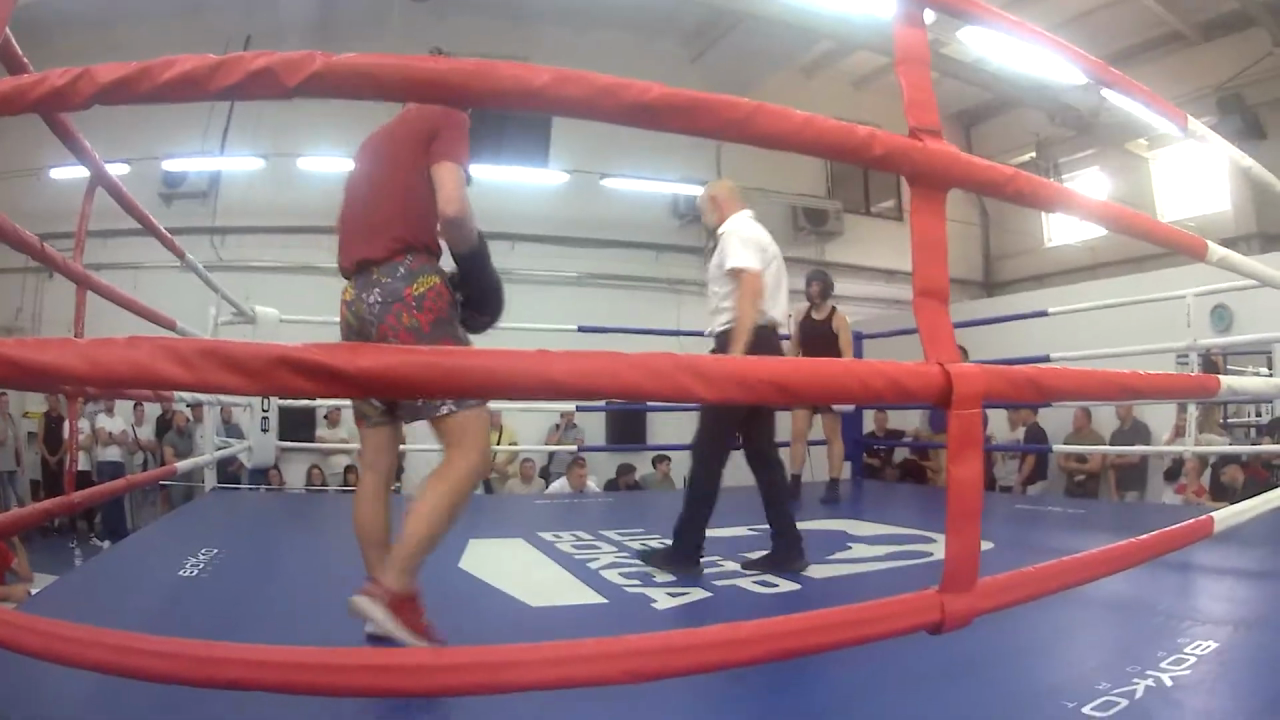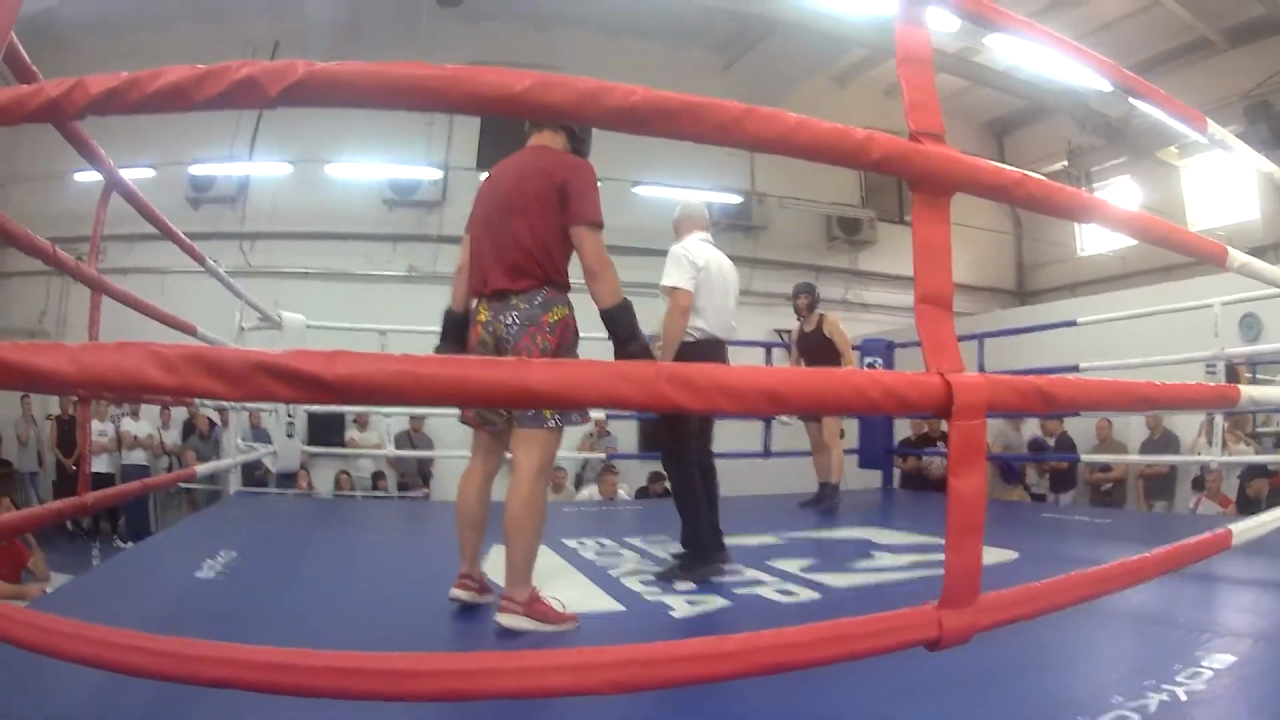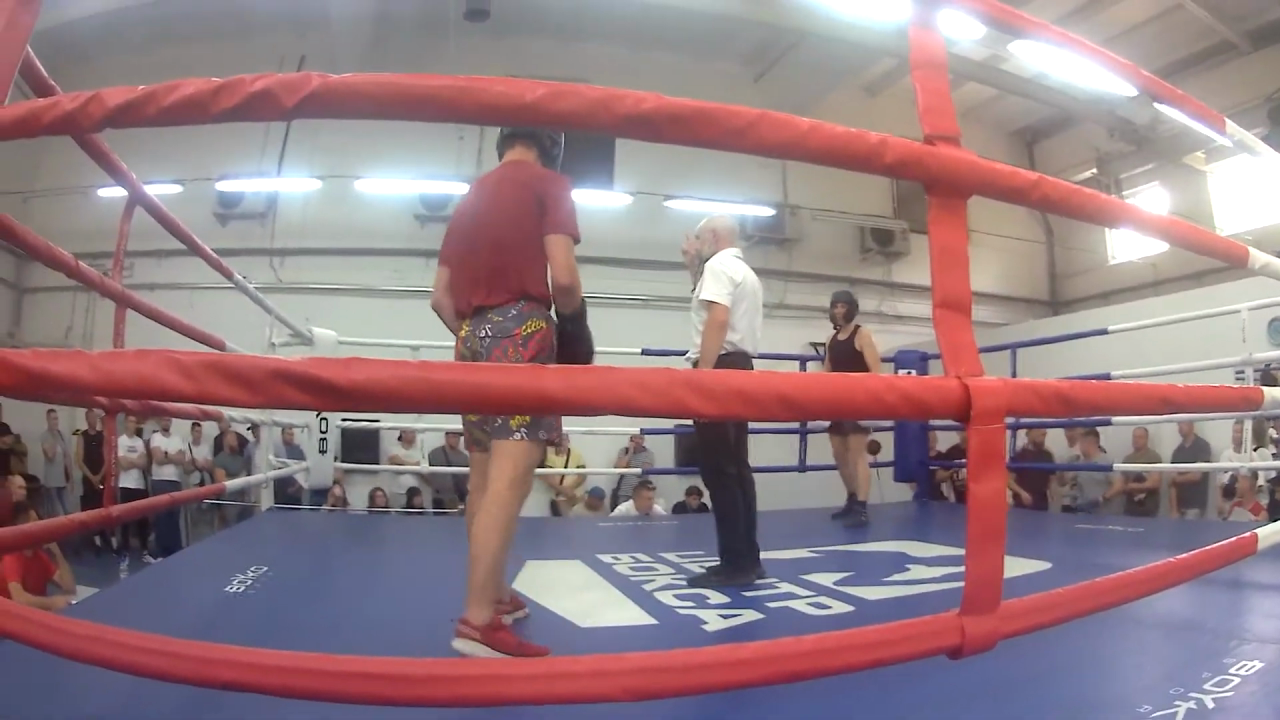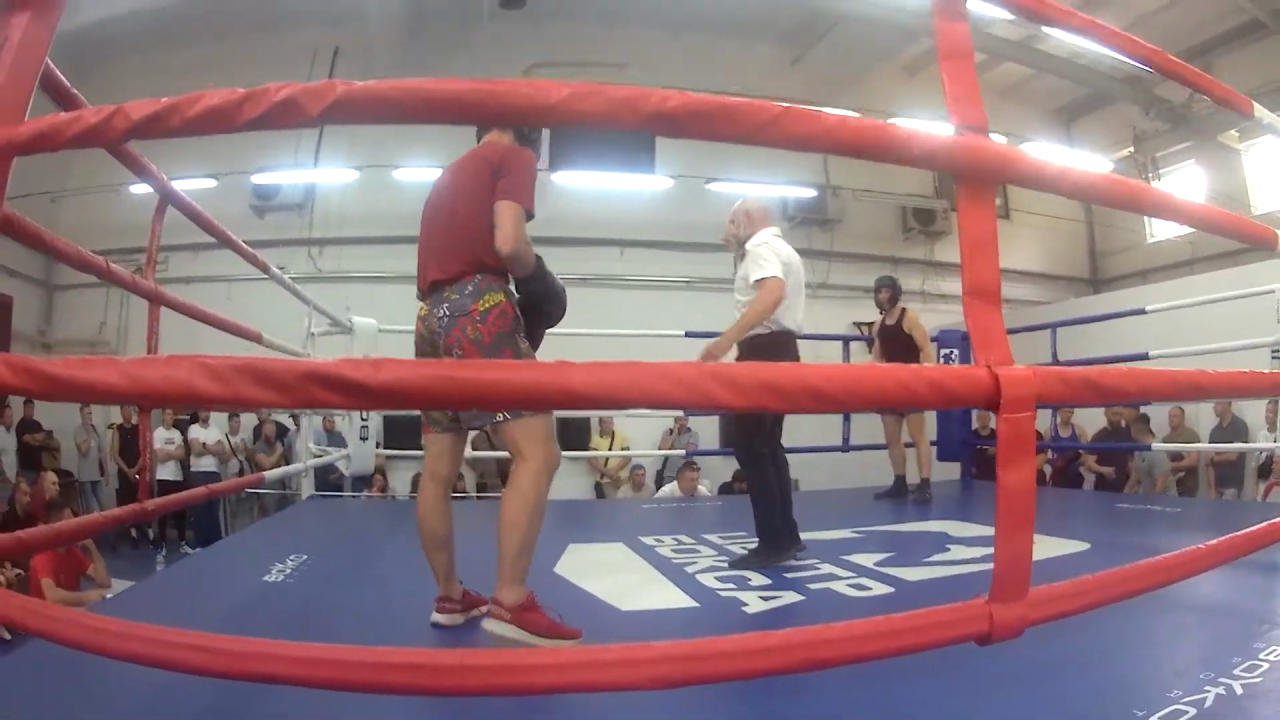
dt=1s
person 1, frame 1
left shoulder: (375, 140)
right shoulder: (446, 116)
left elbow: (346, 253)
right elbow: (450, 207)
right wrist: (475, 272)
left hip: (356, 295)
right hip: (411, 288)
left knee: (376, 464)
right knee: (470, 444)
left ankle: (384, 601)
right ankle: (393, 585)
person 1, frame 2
left shoulder: (493, 177)
right shoulder: (572, 169)
left elbow: (463, 268)
right elbow: (594, 264)
left wrist: (452, 333)
right wrist: (628, 336)
left hip: (486, 318)
right hip: (540, 315)
left knee: (484, 457)
right knee: (531, 464)
left ankle: (468, 576)
right ankle: (518, 596)
person 1, frame 3
left shoulder: (469, 198)
right shoulder: (548, 182)
left elbow: (441, 296)
right elbow: (563, 277)
right wrist: (574, 329)
left hip: (470, 335)
right hip: (520, 330)
left knee: (484, 477)
right knee: (510, 478)
left ankle: (494, 596)
right ankle: (478, 621)
person 1, frame 4
left shoulder: (449, 174)
right shoulder: (514, 155)
right elbow: (507, 243)
right wrist: (535, 279)
left hip: (432, 316)
right hip: (480, 308)
left knee: (438, 471)
right knee: (537, 454)
left ankle: (449, 595)
right ankle: (511, 601)
person 2, frame 1
left shoulder: (737, 231)
right shoulder: (754, 234)
left elbow: (750, 291)
left wrist: (735, 355)
left hip: (743, 349)
right hip: (762, 349)
left knee: (709, 449)
right knee: (762, 450)
left ankle: (686, 551)
right ankle: (787, 548)
person 2, frame 2
left shoulder: (683, 251)
right shoulder: (725, 262)
left elbow: (680, 307)
left wrist: (663, 362)
left hip: (689, 356)
right hip: (716, 356)
left knee: (679, 455)
right knee: (699, 452)
left ankle: (701, 553)
right ankle: (710, 543)
person 2, frame 3
left shoulder: (719, 265)
right shoulder: (746, 272)
left elbow: (717, 320)
right wrist: (694, 267)
left hip: (720, 369)
right hip: (740, 368)
left knee: (719, 468)
right knee: (736, 466)
left ankle: (735, 562)
right ankle: (747, 558)
person 2, frame 4
left shoulder: (761, 245)
right shoulder: (782, 249)
left elbow: (771, 294)
left wrist: (727, 338)
right wrist: (737, 248)
left hip: (763, 350)
right hip: (781, 350)
left knee: (752, 448)
right knee: (768, 447)
left ankle: (773, 542)
right ankle: (785, 537)
person 3, frame 1
left shoulder: (838, 318)
right shoulder: (802, 315)
left elbow: (847, 354)
right elbow: (794, 348)
left knee: (832, 436)
right knee: (797, 434)
left ankle: (833, 487)
right ankle: (794, 485)
person 3, frame 2
left shoulder: (829, 323)
right shoulder: (796, 333)
left elbow: (848, 355)
right elbow: (794, 366)
left knee: (831, 440)
right knee: (816, 445)
left ankle: (833, 492)
right ankle: (822, 491)
person 3, frame 3
left shoulder: (862, 335)
right shoulder: (832, 340)
left elbow: (875, 369)
left knee: (858, 457)
right knee: (840, 456)
left ankle: (861, 509)
right ankle: (852, 501)
person 3, frame 4
left shoulder: (909, 317)
right shoulder: (879, 324)
left elbow: (925, 348)
left knee: (917, 435)
right knee: (892, 438)
left ankle: (924, 486)
right ankle: (900, 484)
